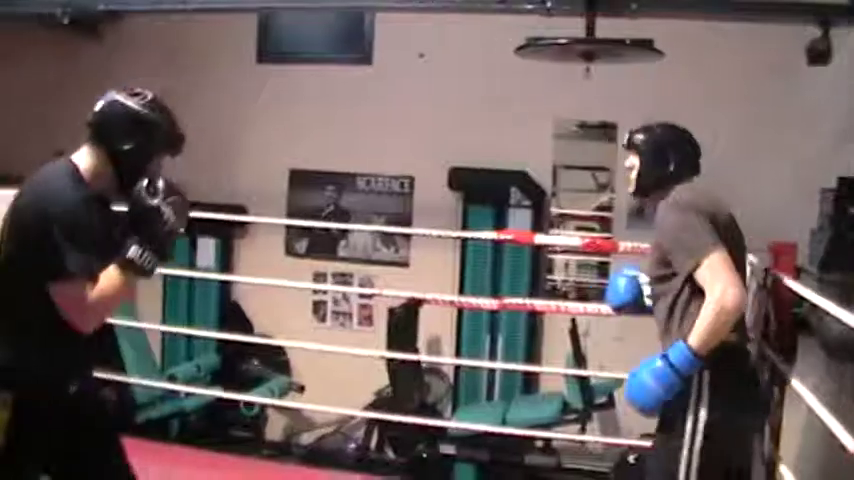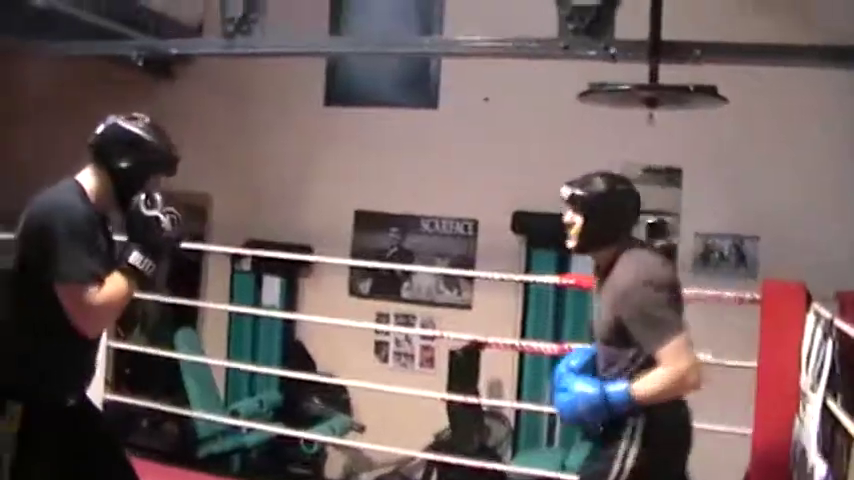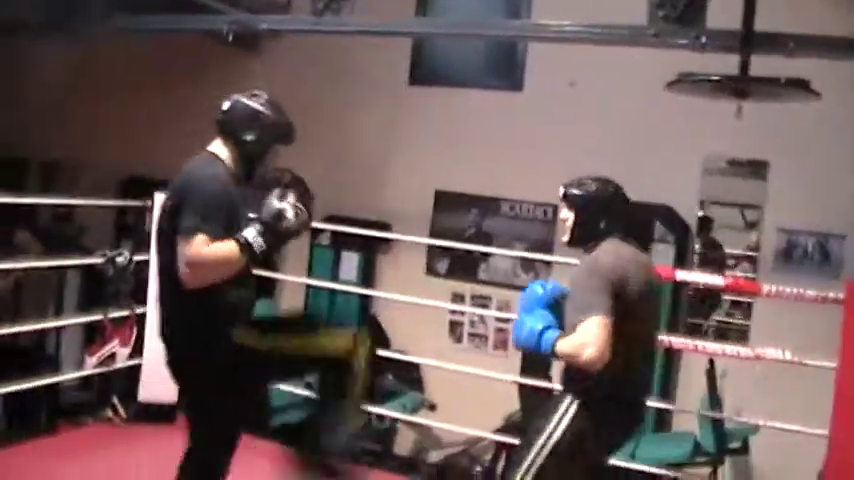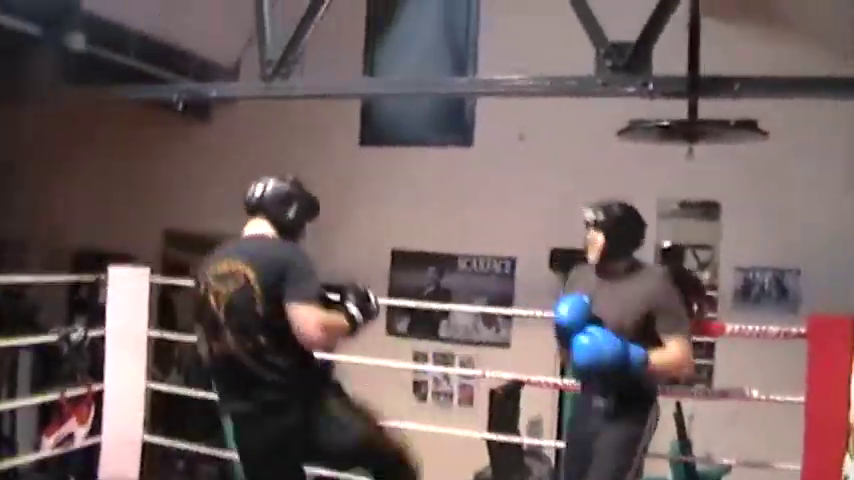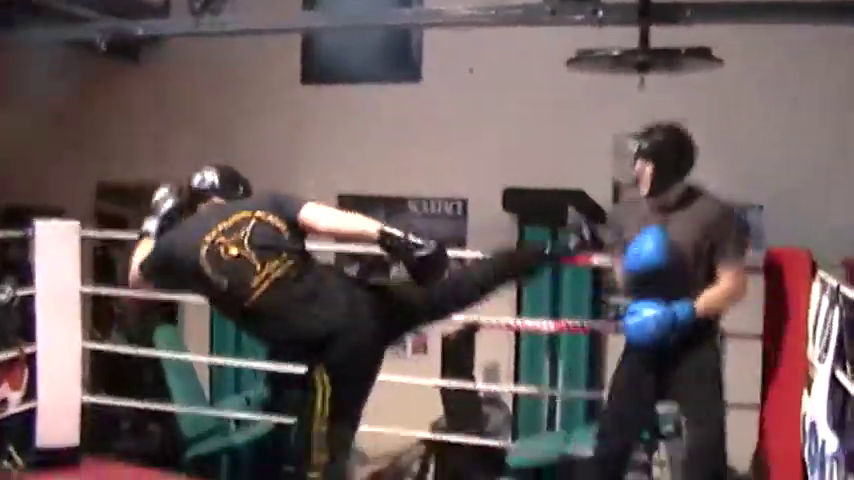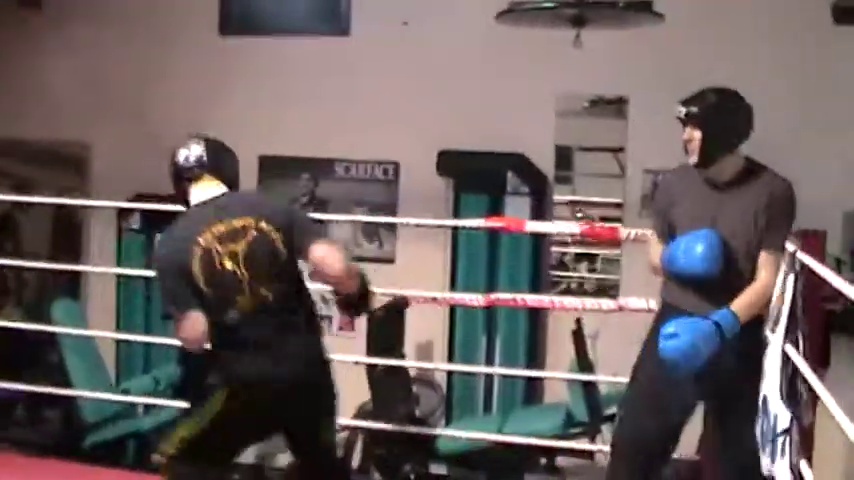
dt=0.4s
person 1, frame 1
left shoulder: (90, 195)
right shoulder: (56, 200)
left elbow: (103, 273)
right elbow: (86, 311)
left wrist: (144, 240)
right wrist: (144, 245)
left hip: (68, 386)
person 1, frame 2
left shoulder: (86, 213)
right shoulder: (65, 213)
right elbow: (91, 315)
left wrist: (142, 249)
right wrist: (143, 255)
left hip: (63, 398)
person 1, frame 3
left shoulder: (205, 178)
right shoulder: (208, 182)
right elbow: (193, 267)
left wrist: (262, 224)
right wrist: (260, 234)
left hip: (200, 342)
right hip: (217, 342)
person 1, frame 4
left shoulder: (210, 267)
right shoulder: (287, 257)
left elbow: (207, 349)
right elbow: (312, 332)
right wrist: (354, 313)
left hip: (255, 421)
right hip: (300, 407)
person 1, frame 5
left shoulder: (179, 242)
right shoulder: (268, 200)
left elbow: (136, 275)
right elbow: (328, 219)
left wrist: (155, 222)
right wrist: (395, 240)
left hip: (333, 350)
right hip: (360, 308)
right knee: (449, 289)
right ankle: (538, 257)
person 1, frame 6
left shoulder: (172, 245)
right shoulder: (275, 210)
left elbow: (193, 336)
right elbow: (333, 269)
right wrist: (359, 290)
left hip: (251, 386)
right hip: (309, 371)
person 2, frame 1
left shoulder: (675, 209)
right shoulder: (697, 203)
left elbow: (728, 296)
left wrist: (676, 363)
right wrist: (652, 297)
left hip: (711, 382)
right hip: (725, 377)
person 2, frame 2
left shoulder: (634, 279)
right shoulder: (616, 264)
left elbow: (684, 373)
left wrist: (607, 397)
right wrist: (596, 358)
left hip: (643, 430)
right hip: (657, 424)
person 2, frame 3
left shoulder: (595, 267)
right shoulder: (634, 258)
left elbow: (591, 350)
left wrist: (543, 338)
right wrist: (563, 304)
left hip: (592, 404)
right hip: (626, 402)
person 2, frame 4
left shoulder: (654, 286)
right shoulder: (581, 278)
left elbow: (682, 361)
right elbow: (570, 349)
left wrist: (628, 358)
right wrist: (567, 329)
left hip: (629, 414)
right hip: (589, 406)
person 2, frame 5
left shoulder: (715, 214)
right shoulder: (627, 210)
left elbow: (732, 285)
left wrist: (678, 315)
right wrist: (630, 268)
left hip: (694, 342)
right hip: (645, 339)
left knee: (706, 442)
right knee: (616, 432)
person 2, frame 6
left shoulder: (772, 192)
right shoulder: (675, 183)
left elbow: (767, 281)
left wrist: (718, 326)
right wrist: (673, 259)
left hip: (737, 335)
right hip: (678, 323)
right knee: (636, 441)
